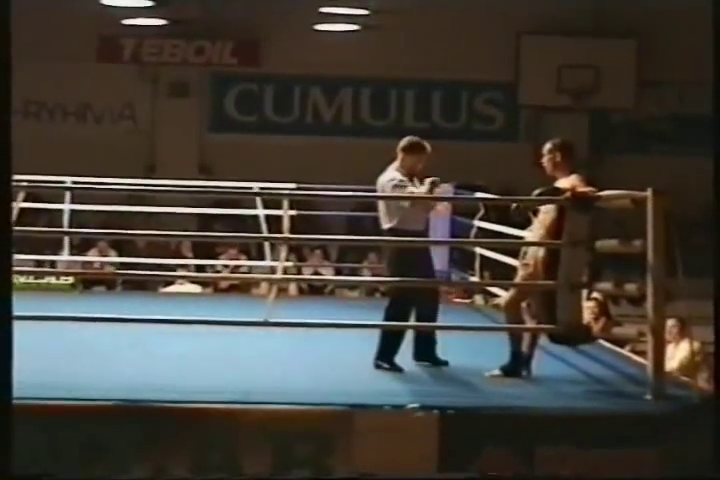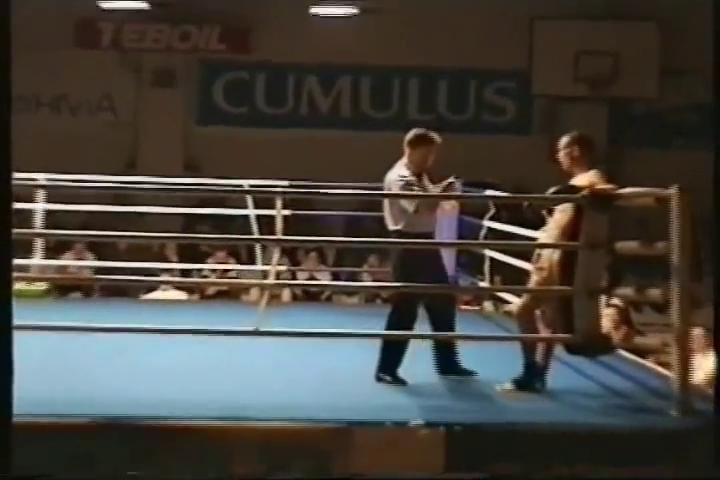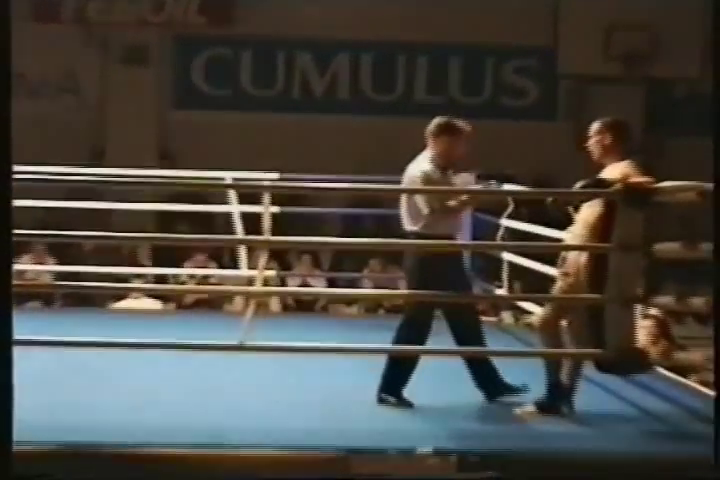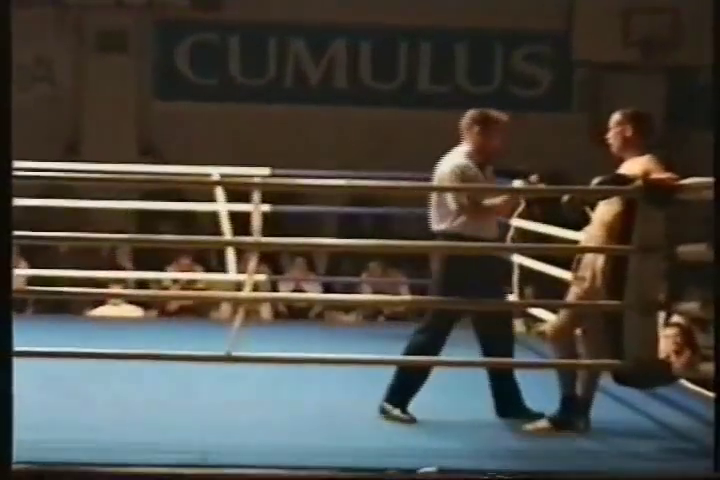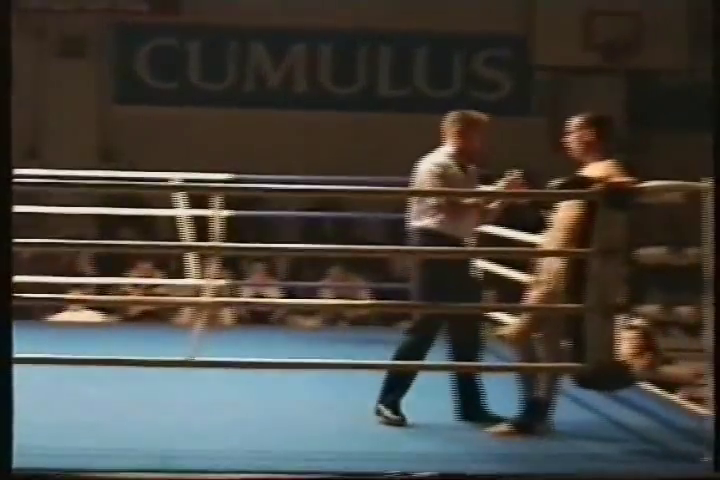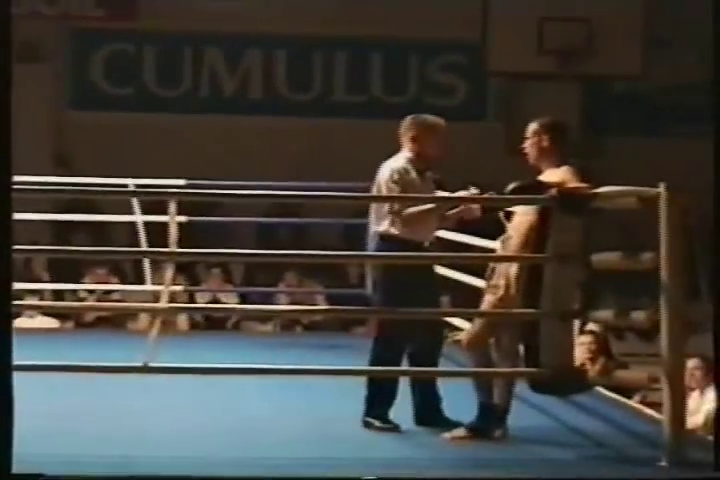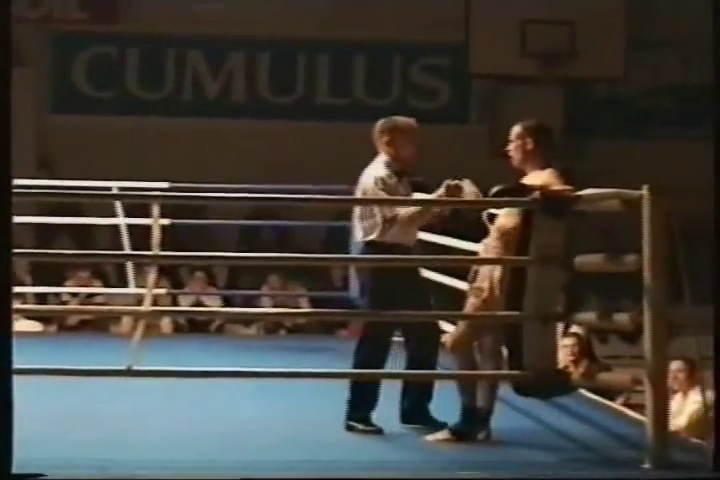
dt=0.2s
person 1, frame 1
left shoulder: (574, 182)
right shoulder: (559, 186)
left elbow: (591, 195)
left hip: (544, 256)
right hip: (535, 254)
right knee: (533, 309)
person 1, frame 2
left shoulder: (592, 179)
right shoulder: (577, 182)
left hip: (559, 259)
right hip: (549, 256)
left knee: (523, 310)
right knee: (548, 316)
left ankle: (533, 374)
right ankle: (534, 375)
person 1, frame 3
left shoulder: (626, 170)
right shoulder: (609, 173)
left elbow: (648, 186)
left hip: (588, 262)
right hip: (576, 260)
left knee: (547, 322)
right knee: (577, 329)
left ankle: (558, 395)
right ankle: (559, 396)
person 1, frame 4
left shoulder: (646, 166)
right shoulder: (629, 168)
left elbow: (670, 184)
left hip: (605, 266)
right hip: (593, 263)
left knee: (560, 331)
right knee: (592, 337)
left ankle: (573, 409)
right ankle: (575, 410)
person 1, frame 5
left shoulder: (607, 170)
right shoulder: (587, 174)
left elbow: (629, 187)
left hip: (564, 269)
right hip: (552, 266)
left knee: (520, 334)
right knee: (548, 338)
left ankle: (534, 413)
right ankle: (535, 414)
person 1, frame 6
left shoulder: (563, 176)
right shoulder: (544, 180)
left hip: (520, 276)
right hip: (507, 273)
left knee: (475, 339)
right knee: (504, 344)
left ankle: (490, 417)
right ankle: (492, 418)
person 1, frame 7
left shoulder: (547, 178)
right shoulder: (527, 183)
left hip: (502, 277)
right hip: (490, 274)
left knee: (458, 342)
right knee: (487, 346)
right ankle: (476, 421)
person 2, frame 1
left shoulder: (410, 179)
right shoulder: (391, 180)
left elbow: (424, 205)
right elbow: (419, 200)
left wrist: (428, 192)
right wrist: (428, 188)
left hip: (417, 240)
right hip: (402, 242)
left knee: (428, 296)
right knee: (401, 300)
left ankle: (425, 351)
right ankle: (384, 356)
person 2, frame 2
left shoulder: (420, 176)
right shoulder: (398, 178)
left elbow: (429, 205)
right elbow: (423, 206)
left wrist: (441, 190)
right wrist: (441, 191)
left hip: (425, 244)
right hip: (408, 246)
left knee: (443, 302)
right knee: (404, 308)
left ankle: (448, 362)
right ankle: (386, 369)
person 2, frame 3
left shoulder: (443, 171)
right shoulder: (421, 172)
right elbow: (438, 212)
left wrist: (467, 197)
right wrist: (469, 198)
left hip: (447, 249)
right hip: (427, 251)
left knee: (465, 317)
right knee: (417, 321)
left ankle: (491, 383)
right ankle: (389, 389)
person 2, frame 4
left shoulder: (483, 169)
right shoulder: (454, 167)
right elbow: (469, 212)
left wrist: (509, 201)
right wrist: (509, 199)
left hip: (482, 254)
right hip: (457, 253)
left knee: (498, 329)
right knee: (437, 327)
left ankle: (508, 403)
right ankle: (395, 399)
person 2, frame 5
left shoulder: (466, 170)
right shoulder: (434, 166)
left elbow: (474, 216)
right elbow: (448, 210)
left wrist: (500, 202)
left hip: (454, 250)
right hip: (433, 248)
left knee: (467, 331)
right knee: (425, 326)
left ankle: (471, 405)
right ankle: (389, 399)
person 2, frame 6
left shoulder: (424, 176)
right shoulder: (394, 171)
right elbow: (402, 218)
left wrist: (458, 212)
right wrist: (444, 203)
left hip: (417, 256)
right hip: (394, 255)
left knee: (428, 335)
right knee: (393, 335)
left ankle: (427, 409)
right ankle: (375, 411)
person 2, frame 7
left shoulder: (398, 178)
right shoulder: (376, 178)
right elbow: (400, 219)
left wrist: (434, 208)
right wrist: (436, 200)
left hip: (402, 260)
right hip: (381, 260)
left knee: (425, 333)
right knee: (376, 338)
left ankle: (415, 408)
right ankle: (357, 414)
